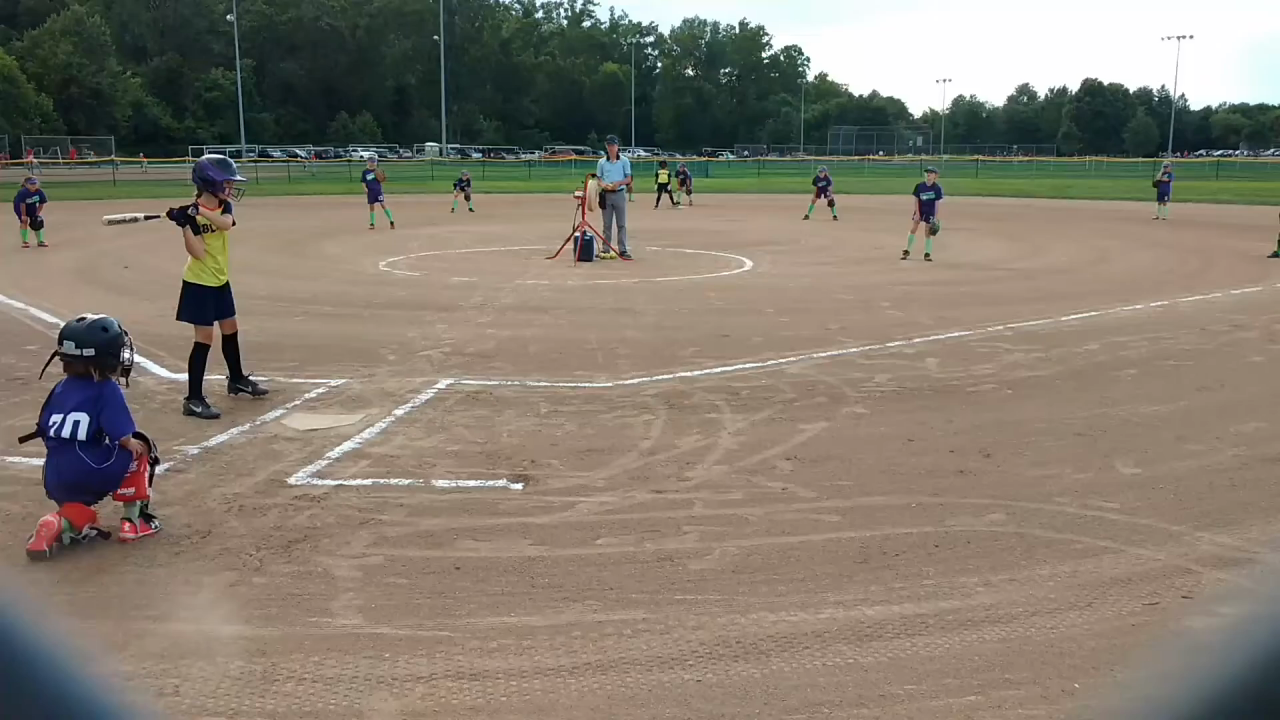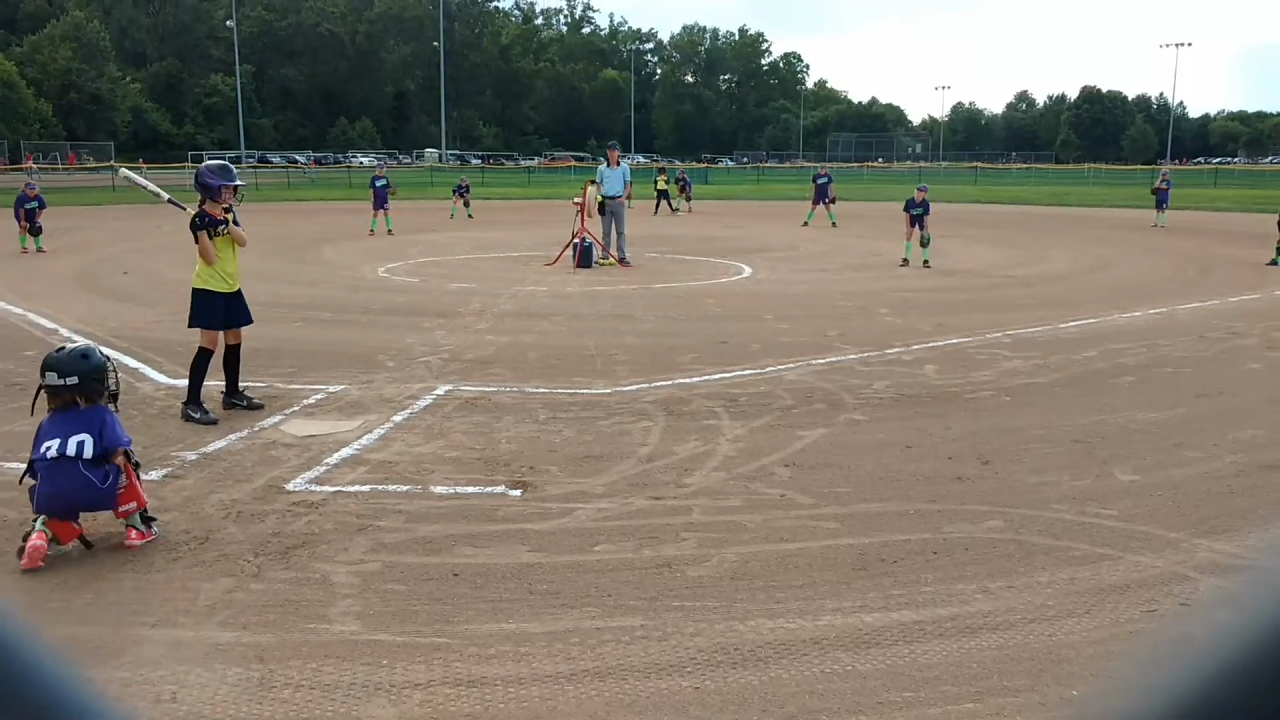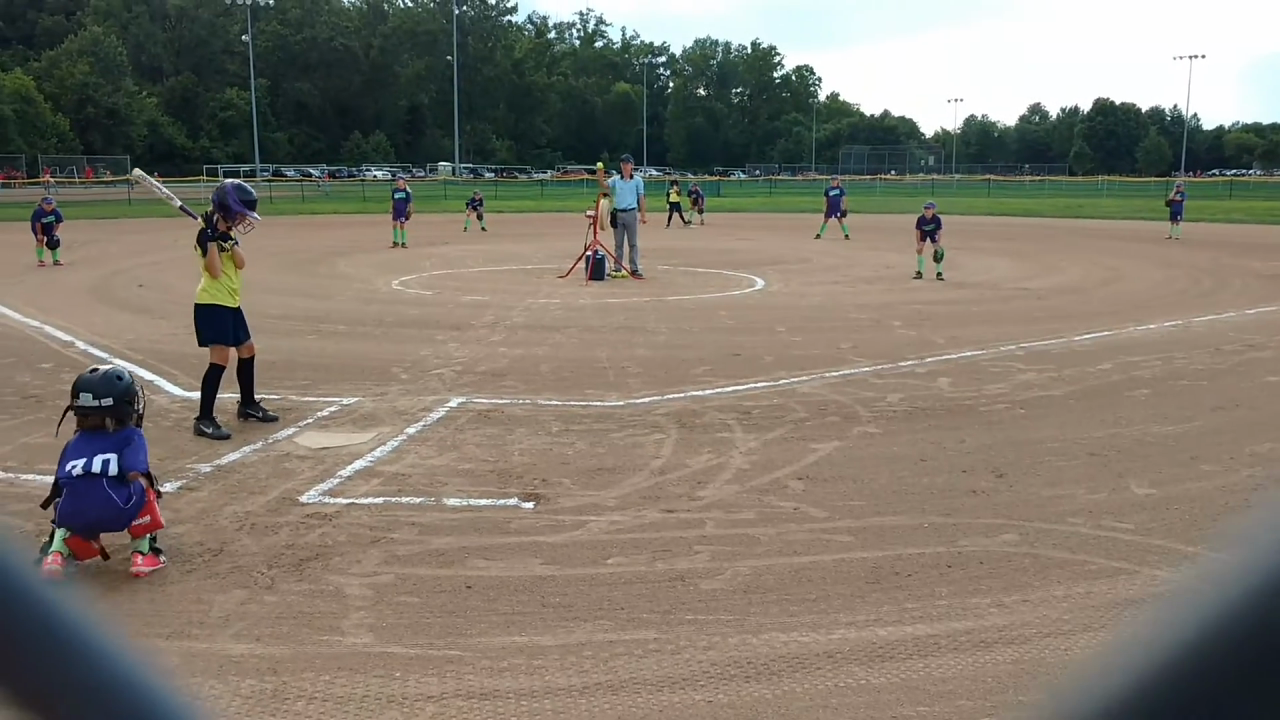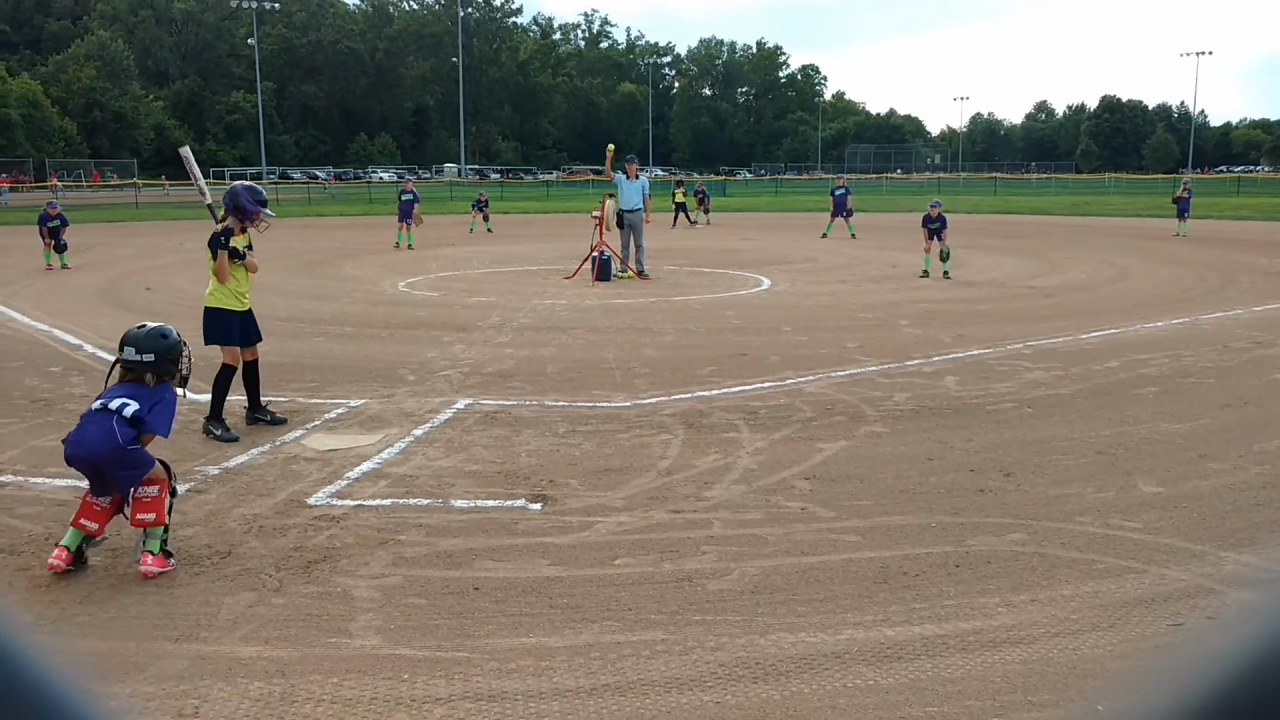
dt=0.5s
person 1, frame 1
left shoulder: (223, 206)
right shoulder: (191, 214)
left elbow: (227, 224)
right elbow: (197, 253)
left wrist: (199, 211)
right wrist: (184, 224)
left hip: (220, 280)
right hip: (199, 282)
left knee: (230, 329)
right knee: (204, 338)
left ankle: (237, 379)
right ankle: (193, 399)
person 1, frame 2
left shoulder: (228, 213)
right shoulder: (199, 219)
left elbow: (243, 241)
right elbow: (209, 258)
left wrist: (224, 224)
right wrist: (202, 229)
left hip: (231, 287)
right hip: (208, 289)
left knee: (234, 340)
right knee: (208, 344)
left ankle: (232, 394)
right ankle: (192, 404)
person 1, frame 3
left shoulder: (228, 232)
right shoulder: (206, 234)
left elbow: (240, 265)
right elbow: (214, 271)
left wrist: (230, 242)
right wrist: (211, 238)
left hip: (231, 303)
right hip: (212, 303)
left knee: (247, 352)
right knee: (220, 358)
left ankle: (248, 404)
right ankle: (204, 420)
person 1, frame 4
left shoulder: (244, 234)
right shoulder: (219, 238)
left elbow: (254, 268)
right elbow: (222, 277)
left wrist: (241, 256)
right wrist: (223, 247)
left hip: (242, 305)
right hip: (222, 306)
left knee: (251, 355)
right knee: (232, 360)
left ankle: (255, 409)
right ankle: (214, 420)
person 2, frame 1
left shoulder: (61, 388)
right shoulder: (108, 391)
left elbow: (43, 432)
right elbow: (124, 439)
right wrist: (134, 446)
left hip: (56, 477)
right hip: (91, 472)
left knee: (80, 516)
right knee: (140, 448)
left ankle: (58, 523)
right ankle: (133, 521)
person 2, frame 2
left shoulder: (48, 422)
right shoulder: (102, 414)
left elbow: (36, 468)
right elbow: (116, 453)
right wrist: (117, 460)
left hip: (47, 498)
right hip: (89, 492)
left knee: (61, 508)
right knee: (123, 464)
left ankle: (40, 534)
right ankle: (137, 527)
person 2, frame 3
left shoulder: (74, 444)
right shoulder: (131, 436)
left elbow: (61, 486)
right elbow: (133, 474)
left hip: (71, 515)
right hip: (112, 513)
right knee: (144, 484)
left ankle: (55, 555)
right ankle: (143, 553)
person 2, frame 4
left shoulder: (115, 389)
right shoulder: (165, 393)
right elbow: (147, 435)
right wrist: (130, 467)
left hip: (76, 444)
right hip: (112, 442)
left knee: (104, 487)
right knee: (158, 478)
left ankle: (67, 551)
right ankle: (153, 553)
